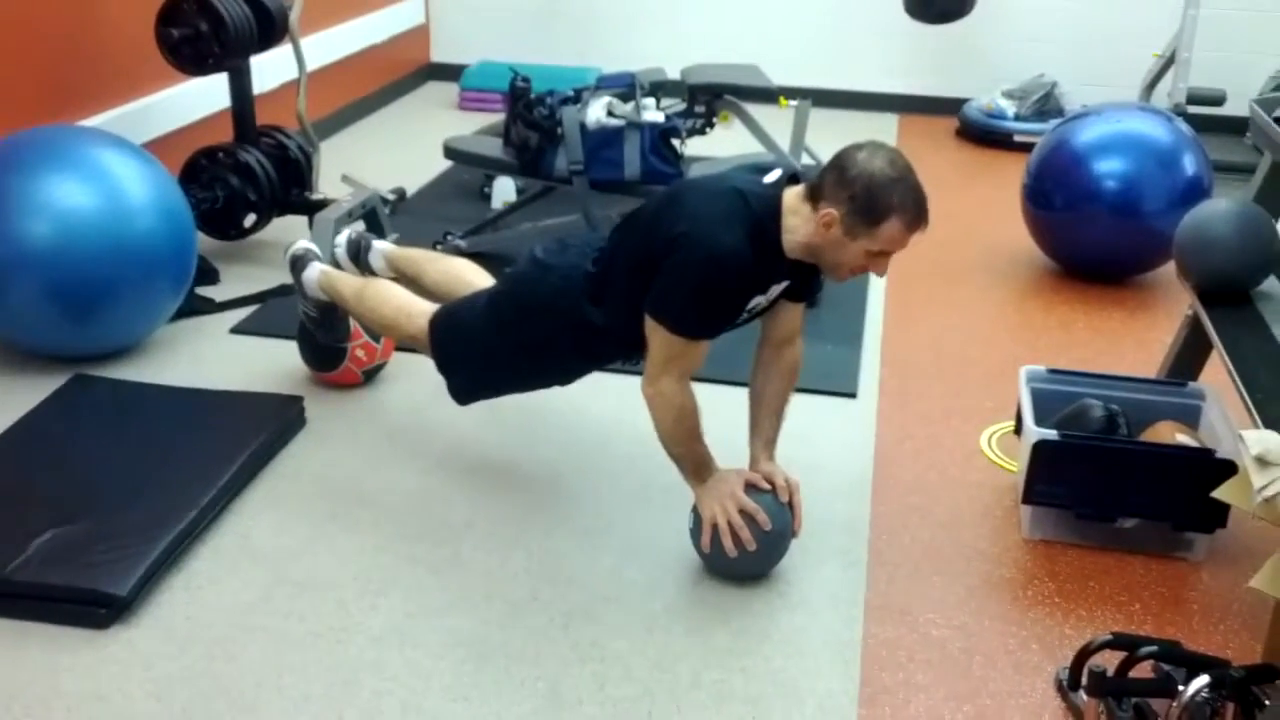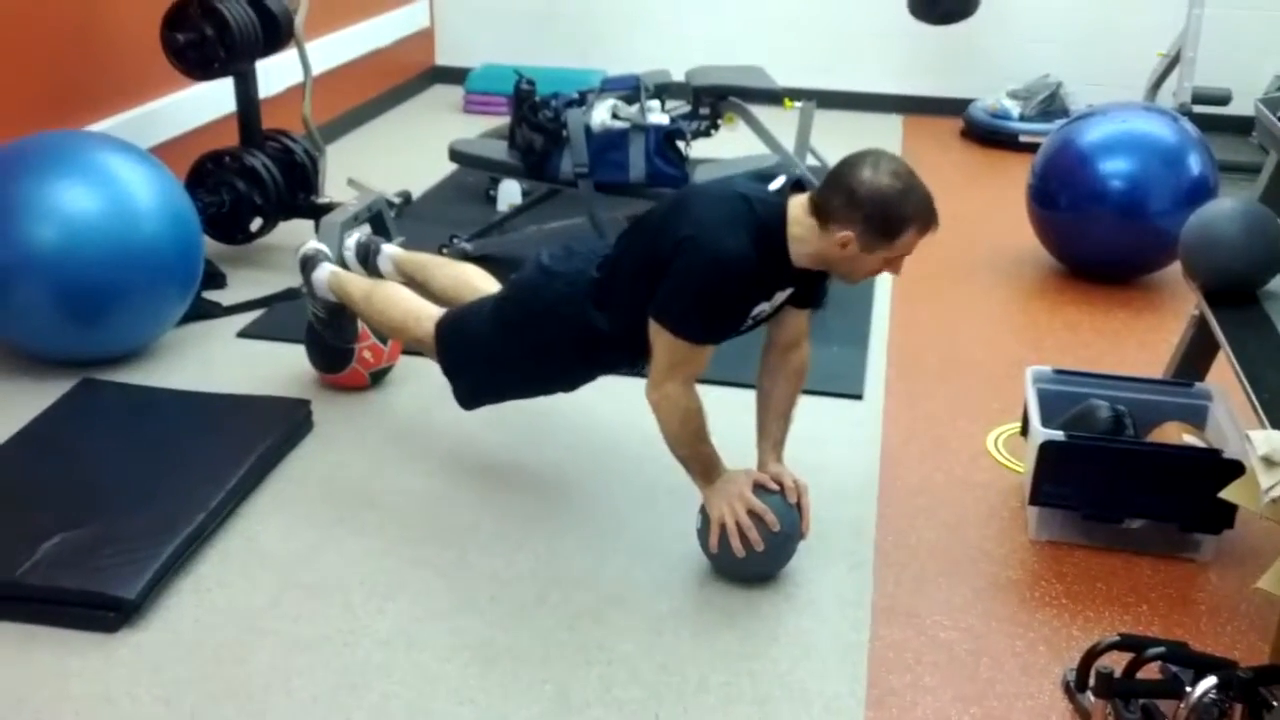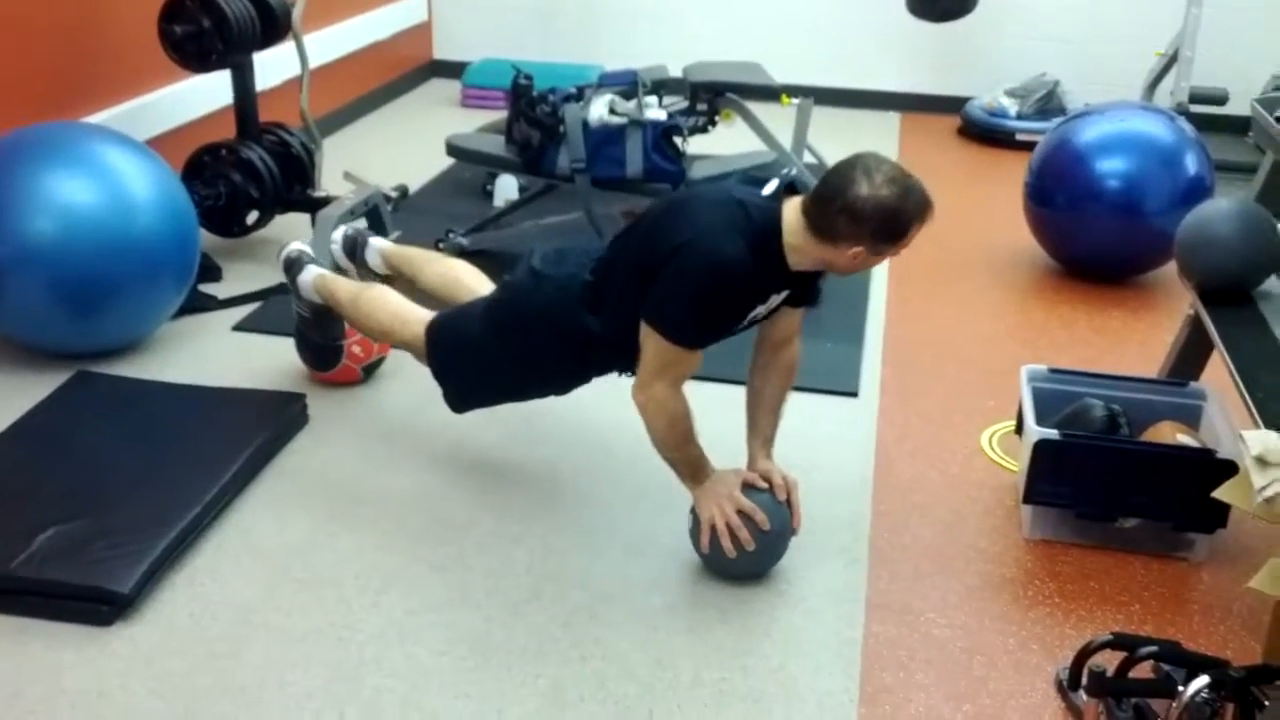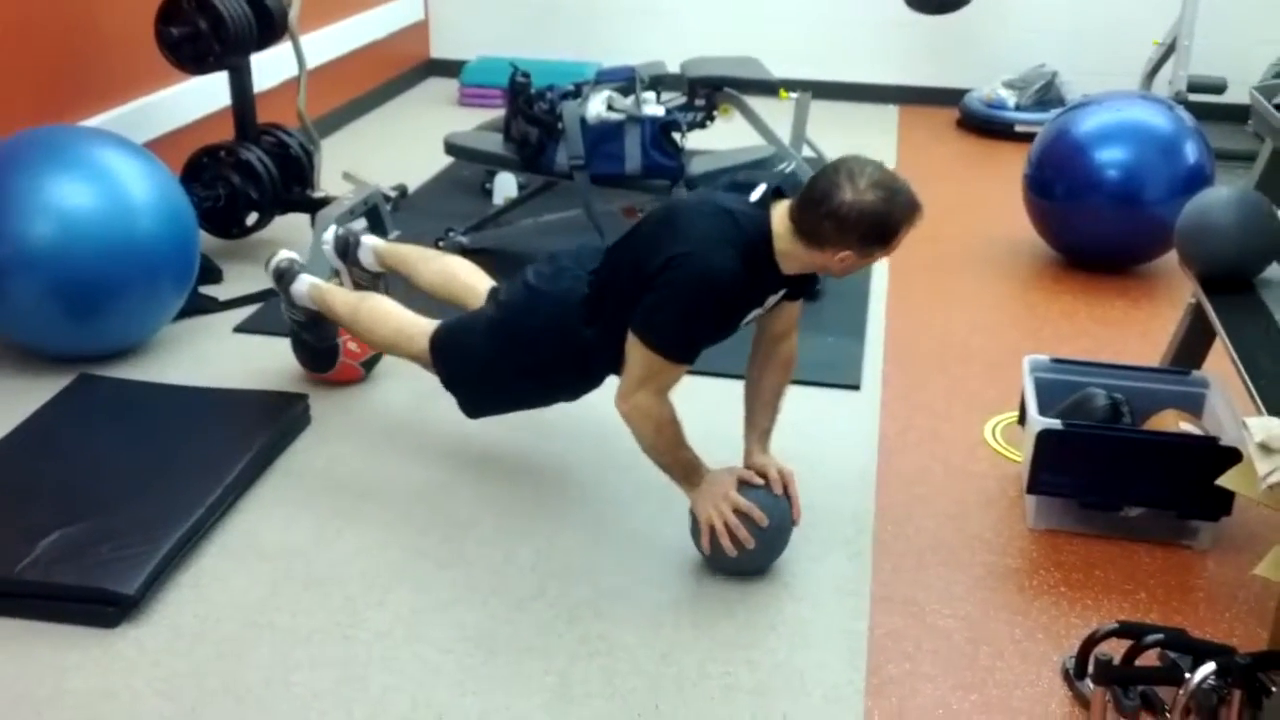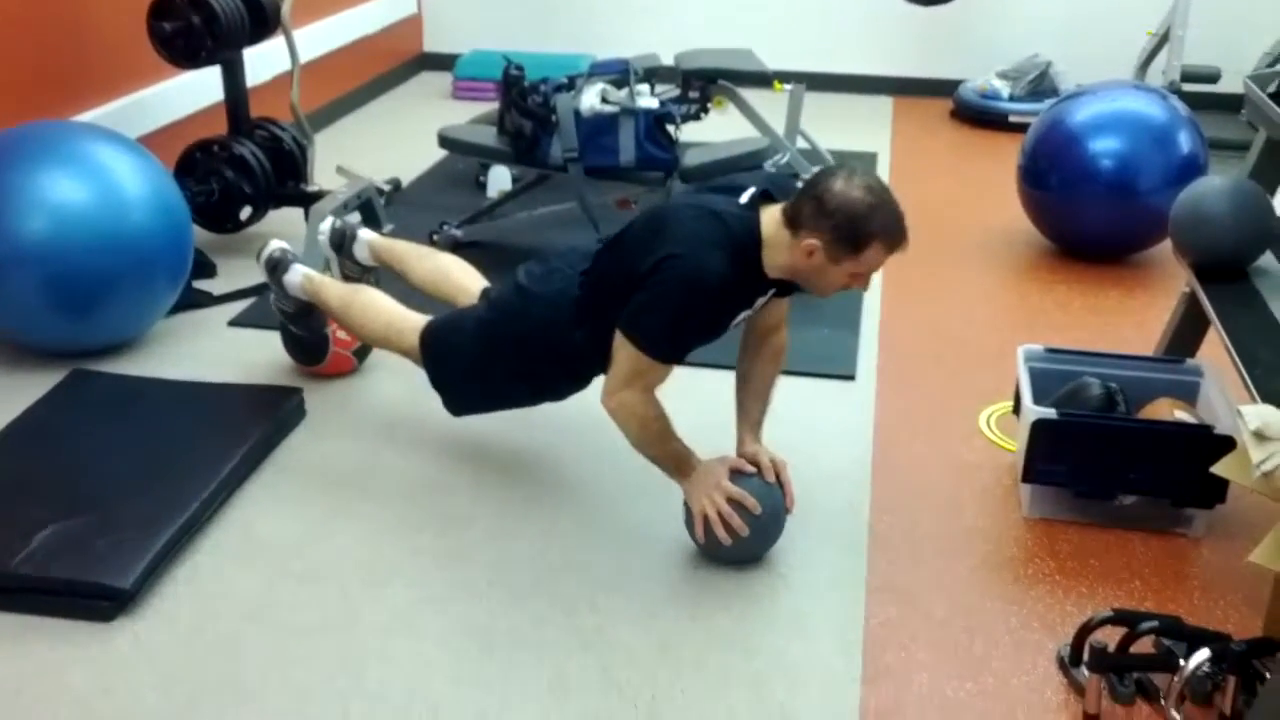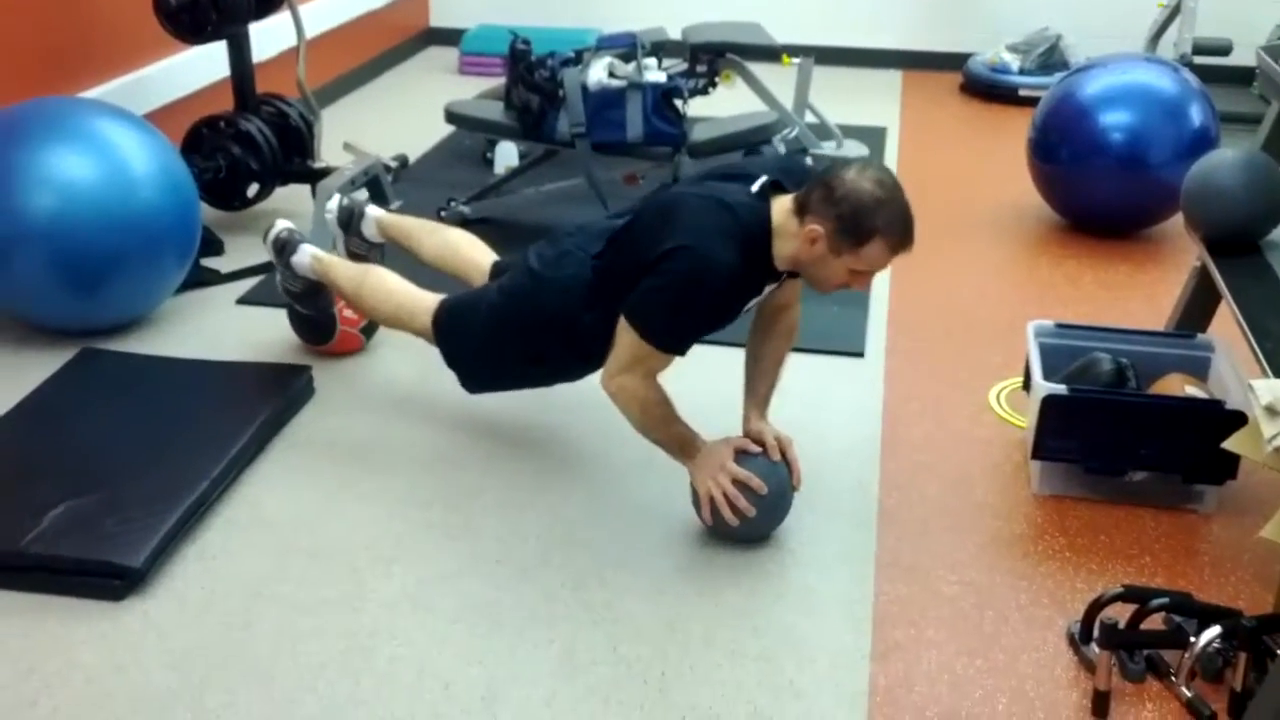
dt=0.4s
person 1, frame 1
left shoulder: (804, 222)
right shoulder: (714, 245)
left elbow: (782, 346)
right elbow: (664, 382)
left wrist: (763, 457)
right wrist: (706, 482)
left hip: (605, 290)
right hip: (557, 312)
left knee: (480, 294)
right knee: (436, 330)
left ankle: (375, 253)
right ankle: (319, 276)
person 1, frame 2
left shoulder: (810, 227)
right shoulder: (719, 251)
left elbow: (787, 350)
right elbow: (669, 386)
left wrist: (771, 459)
right wrist: (715, 482)
left hip: (609, 295)
right hip: (561, 318)
left knee: (488, 301)
right knee: (438, 332)
left ankle: (382, 257)
right ankle: (329, 277)
person 1, frame 3
left shoulder: (802, 226)
right shoulder: (716, 256)
left elbow: (778, 346)
right elbow: (656, 388)
left wrist: (761, 456)
right wrist: (703, 483)
left hip: (601, 296)
right hip: (553, 322)
left knee: (481, 298)
right knee: (428, 336)
left ankle: (372, 251)
right ankle: (313, 280)
person 1, frame 4
left shoulder: (794, 223)
right shoulder: (707, 268)
left elbow: (776, 341)
right elbow: (639, 397)
left wrist: (758, 448)
right wrist: (700, 484)
left hip: (594, 286)
right hip: (553, 334)
left knee: (483, 296)
right knee: (429, 343)
left ankle: (366, 250)
right ankle: (305, 288)
person 1, frame 5
left shoulder: (786, 217)
right shoulder: (696, 270)
left elbow: (766, 335)
right elbow: (624, 394)
left wrist: (751, 439)
right wrist: (692, 475)
left hip: (585, 288)
right hip: (542, 335)
left knee: (477, 295)
right knee: (418, 337)
left ankle: (360, 244)
right ankle: (297, 278)
person 1, frame 6
left shoulder: (799, 195)
right shoulder: (704, 261)
left elbow: (778, 309)
right elbow: (624, 377)
left wrist: (757, 416)
right wrist: (697, 456)
left hip: (598, 260)
right hip: (554, 314)
left knee: (486, 271)
right knee: (429, 315)
left ankle: (368, 221)
right ankle: (304, 257)
